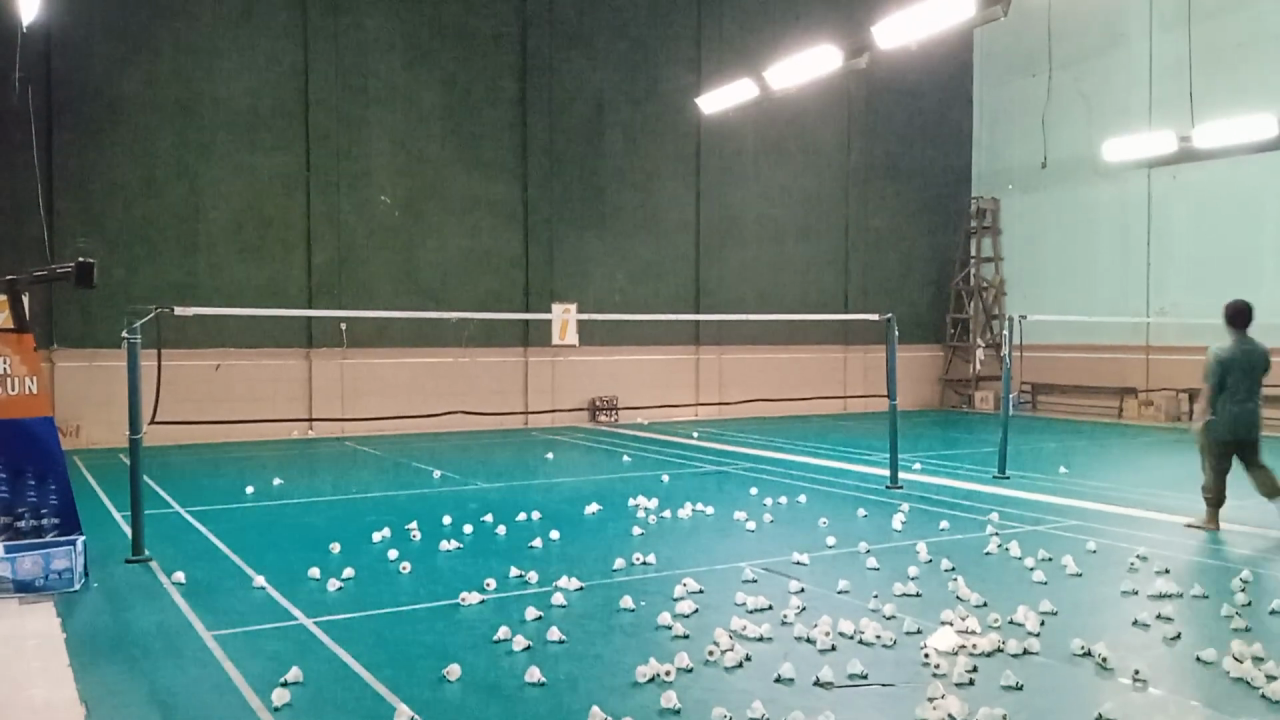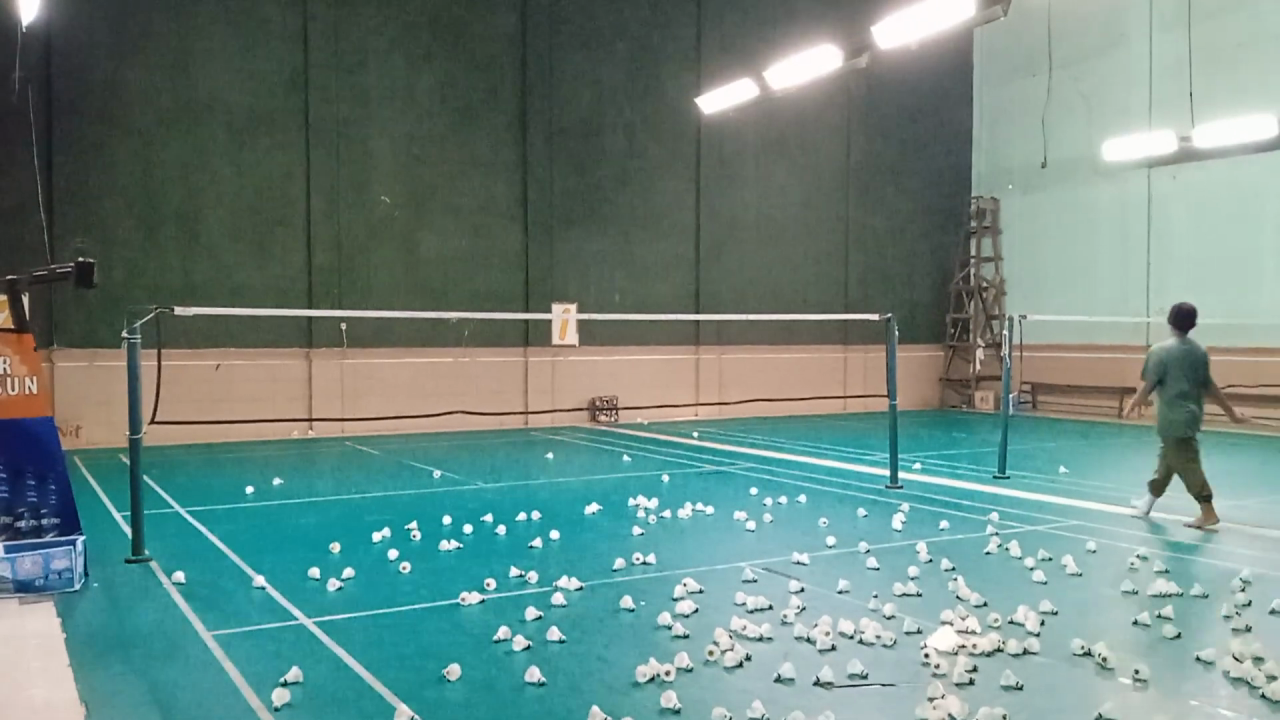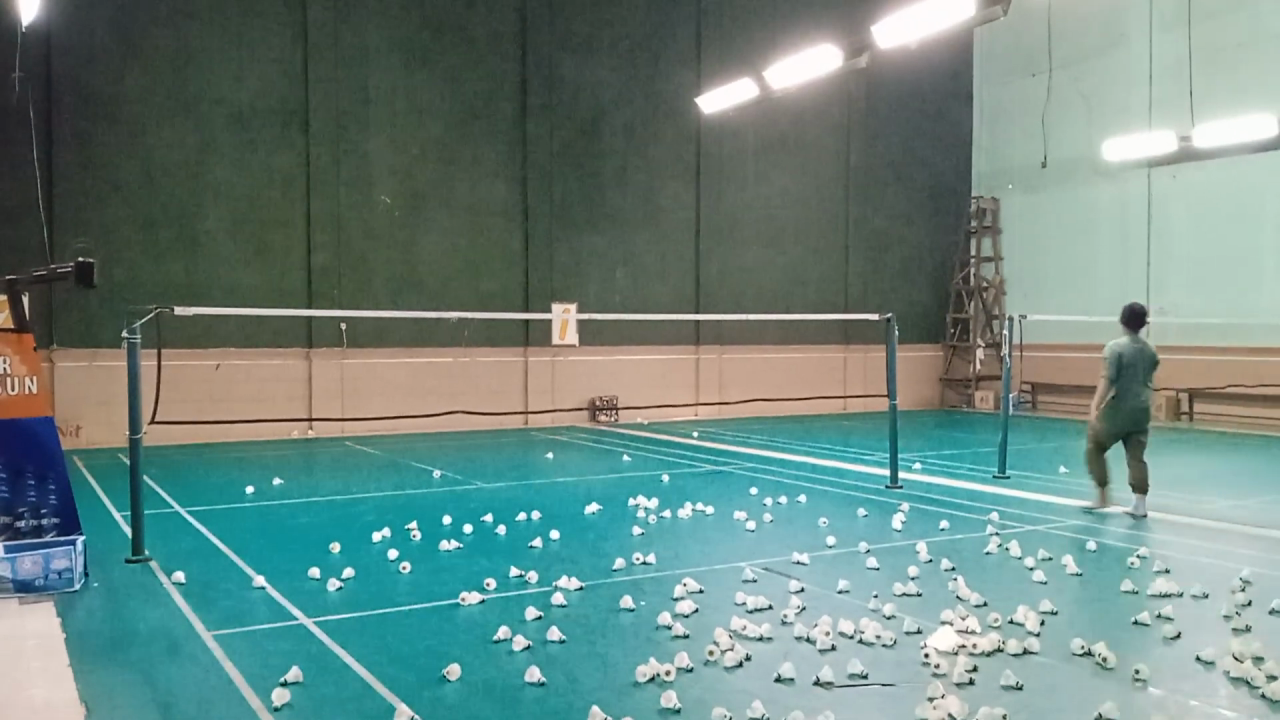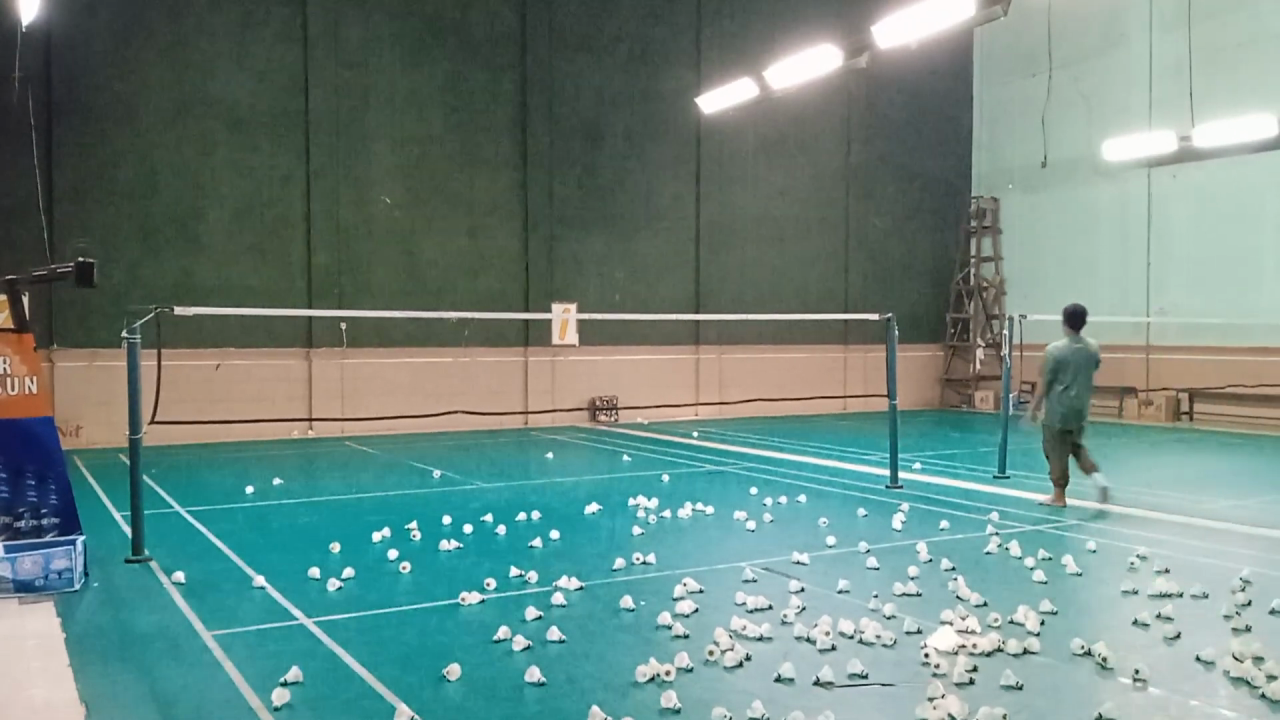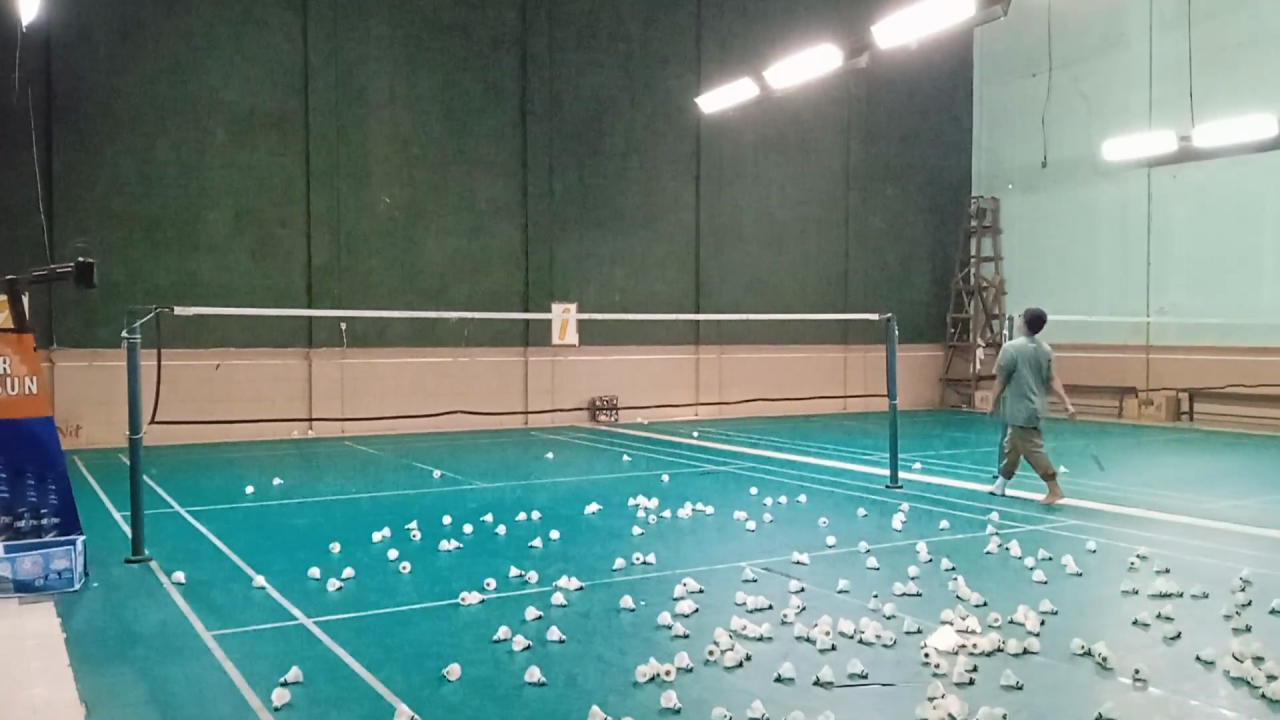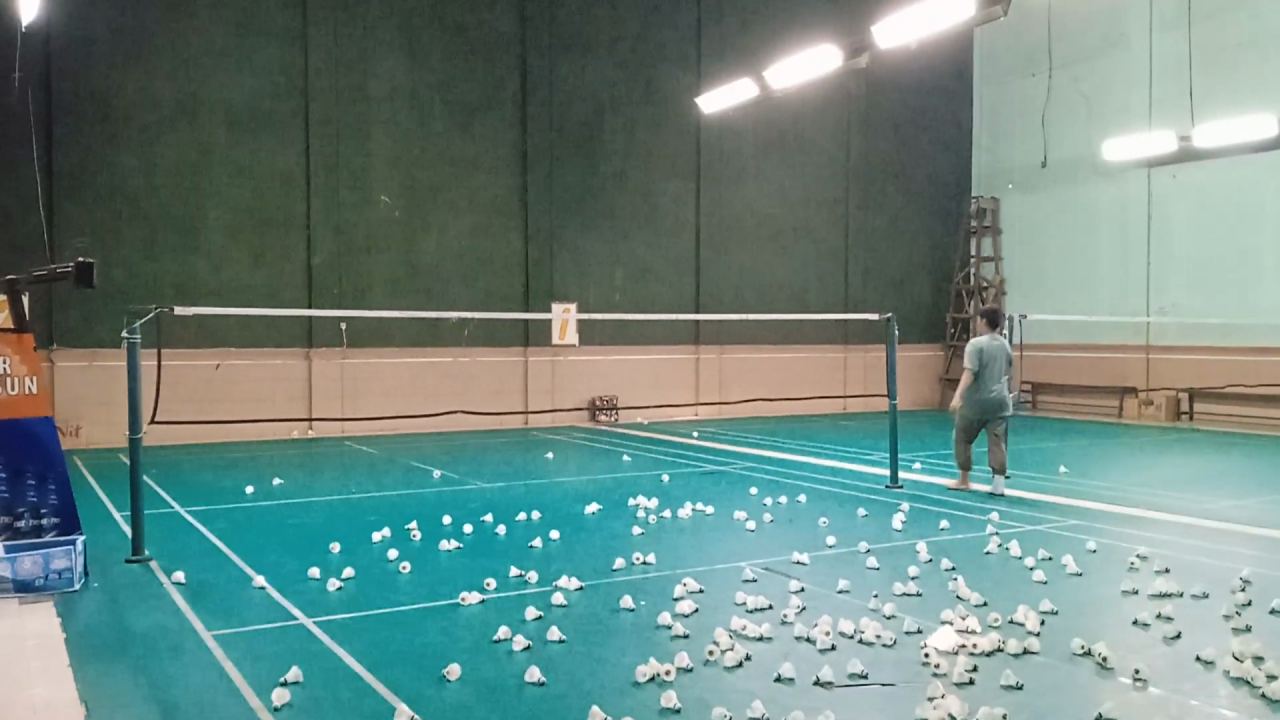
dt=0.4s
person 1, frame 1
left shoulder: (1219, 353)
left elbow: (1209, 389)
left wrist: (1202, 419)
left hip: (1221, 425)
right hip: (1250, 420)
left knee: (1215, 470)
right knee: (1255, 466)
left ankle: (1211, 517)
person 1, frame 2
left shoulder: (1159, 351)
right shoulder: (1200, 351)
left elbow: (1148, 386)
right elbow: (1208, 386)
left wrist: (1132, 405)
right wrist: (1229, 410)
left hip: (1173, 418)
right hip: (1191, 415)
left knee: (1187, 464)
right knee: (1167, 459)
left ankle: (1208, 512)
right ankle: (1147, 504)
person 1, frame 3
left shoulder: (1115, 348)
right shoulder: (1150, 350)
left elbow: (1106, 381)
left wrist: (1094, 408)
left hip: (1116, 413)
right hip: (1141, 413)
left knee: (1094, 449)
right knee: (1136, 458)
left ankle: (1102, 495)
right ankle: (1139, 503)
person 1, frame 4
left shoulder: (1055, 350)
right shoulder: (1093, 348)
left elbow: (1044, 383)
right elbow: (1089, 376)
left wrist: (1034, 407)
left hip: (1058, 411)
right hip: (1080, 409)
left knee: (1056, 452)
right knee: (1076, 448)
left ankle: (1059, 495)
right ankle: (1098, 478)
person 1, frame 5
left shoulder: (1011, 348)
right shoulder: (1045, 349)
left elbow: (1001, 380)
right elbow: (1052, 380)
left wrist: (994, 402)
right wrist: (1067, 403)
left hip: (1020, 408)
right hip: (1035, 406)
left knee: (1033, 449)
right knee: (1012, 445)
left ankle: (1054, 489)
right ankle: (1000, 484)
person 1, frame 6
left shoulder: (976, 344)
right shoulder: (1005, 345)
left elbow: (969, 373)
left wrist: (957, 397)
left hip: (977, 401)
right hip: (1000, 402)
left knee: (962, 438)
right knee: (997, 443)
left ankle: (964, 480)
right ankle: (998, 482)
